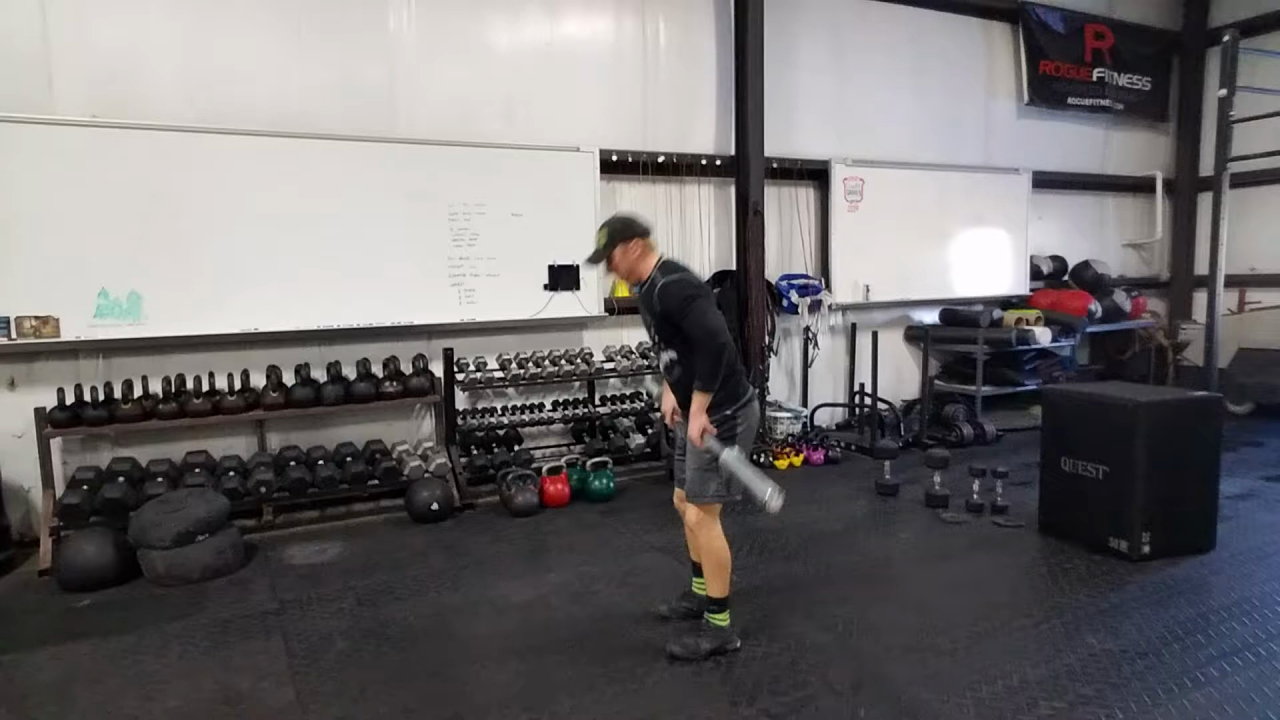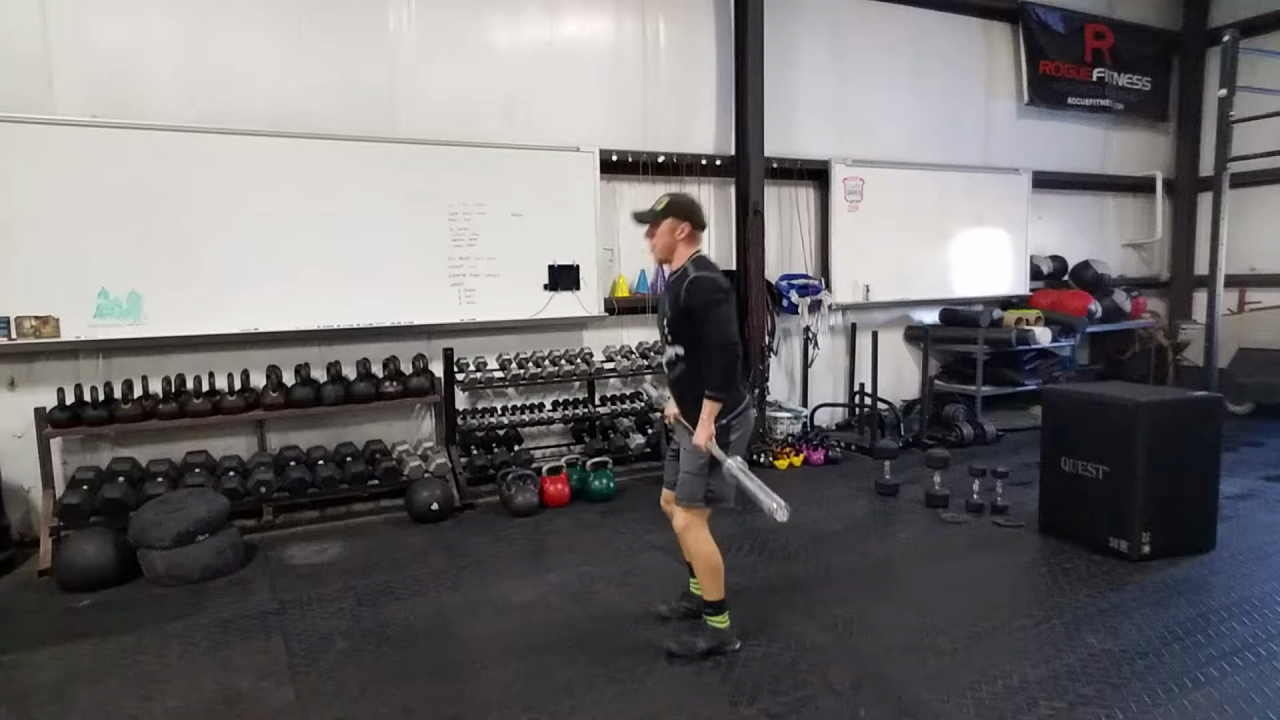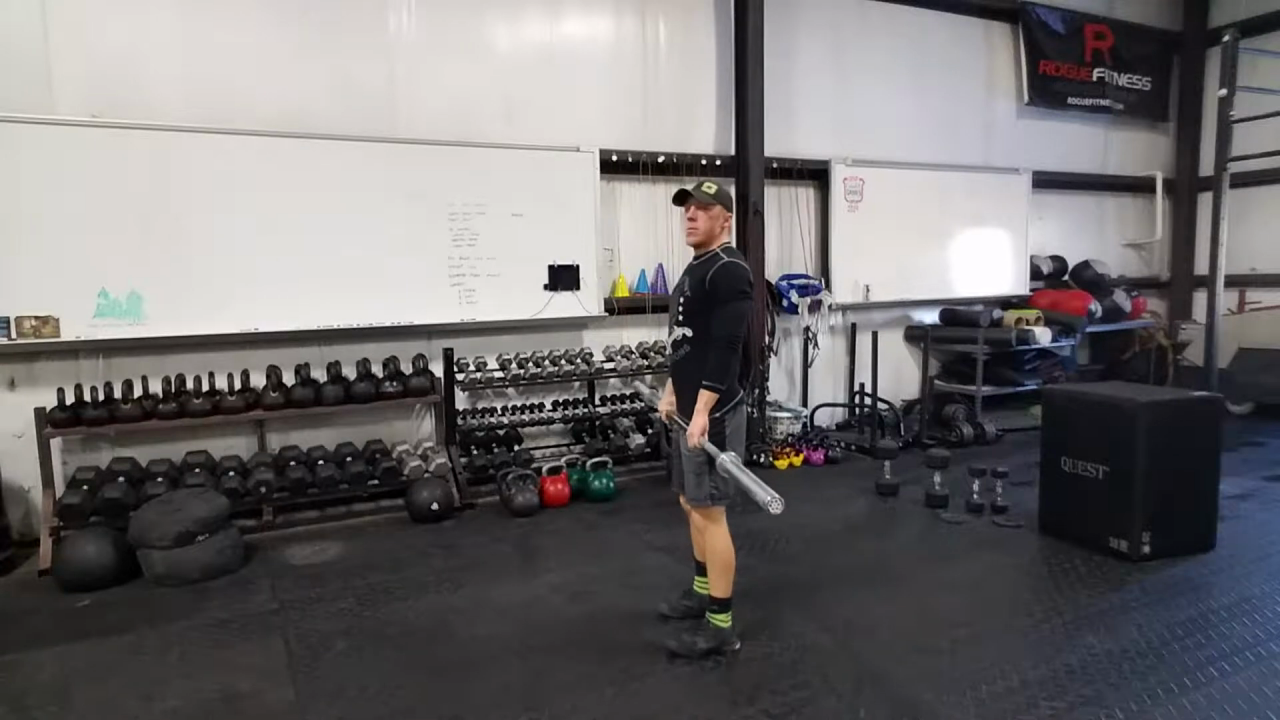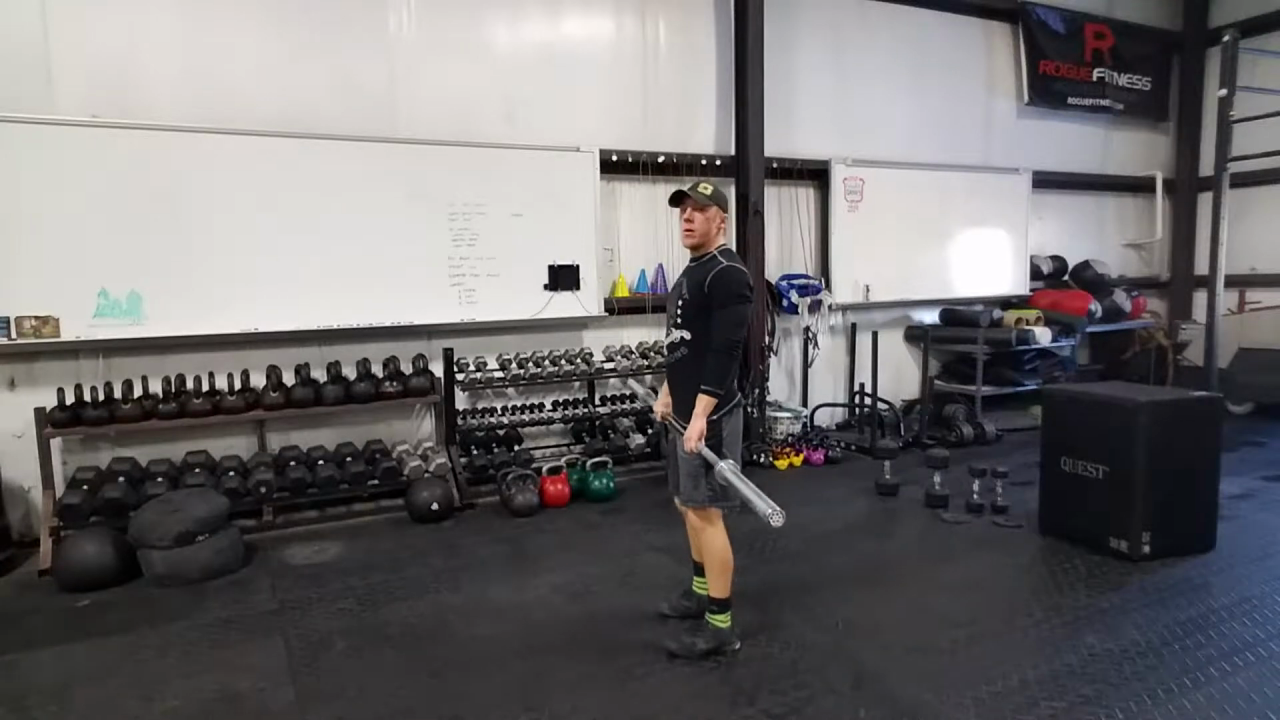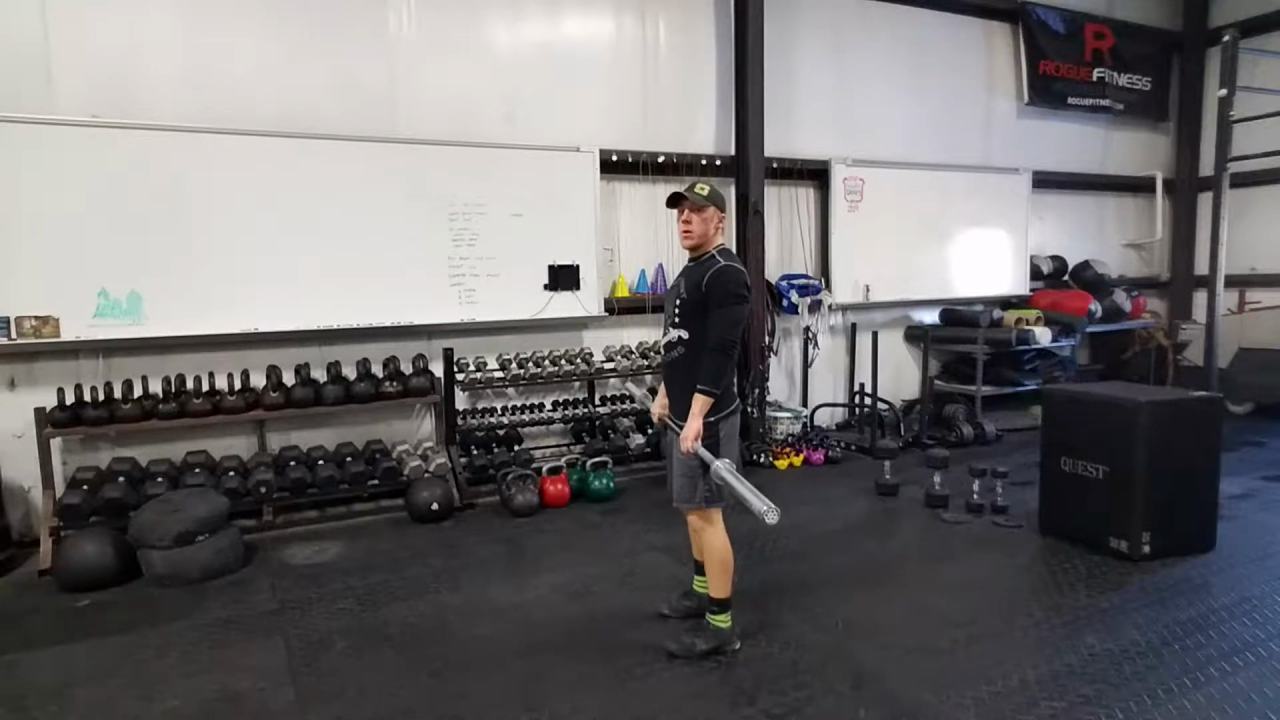
dt=0.4s
person 1, frame 1
left shoulder: (673, 287)
right shoulder: (654, 287)
left elbow: (715, 344)
left wrist: (699, 412)
right wrist: (670, 394)
left hip: (723, 414)
right hip: (698, 411)
left knee: (701, 515)
right knee: (684, 502)
left ankle: (719, 626)
right ankle: (702, 593)
person 1, frame 2
left shoulder: (701, 282)
right shoulder: (678, 279)
left elbow: (726, 352)
left wrist: (709, 421)
right wrist: (677, 398)
left hip: (718, 420)
right hip: (693, 415)
left knee: (690, 519)
right knee: (672, 503)
left ankle: (718, 626)
right ankle: (698, 593)
person 1, frame 3
left shoulder: (728, 270)
right shoulder: (696, 268)
left elbow: (725, 348)
left wrist: (702, 413)
right wrist: (671, 392)
left hip: (713, 412)
right hip: (688, 407)
left knee: (708, 513)
right knee: (691, 505)
left ankle: (720, 625)
right ankle: (702, 592)
person 1, frame 4
left shoulder: (727, 274)
right shoulder: (693, 271)
left elbow: (724, 352)
left wrist: (700, 417)
right wrist: (667, 392)
left hip: (709, 414)
right hip: (684, 409)
left knee: (707, 514)
right knee: (689, 506)
left ankle: (719, 625)
right ankle: (701, 592)
person 1, frame 5
left shoulder: (725, 274)
right shoulder: (691, 272)
left elbow: (720, 352)
left wrist: (697, 418)
right wrist: (665, 394)
left hip: (706, 416)
right hip: (682, 410)
left knee: (705, 514)
right knee: (690, 508)
left ankle: (720, 625)
right ankle: (702, 592)
